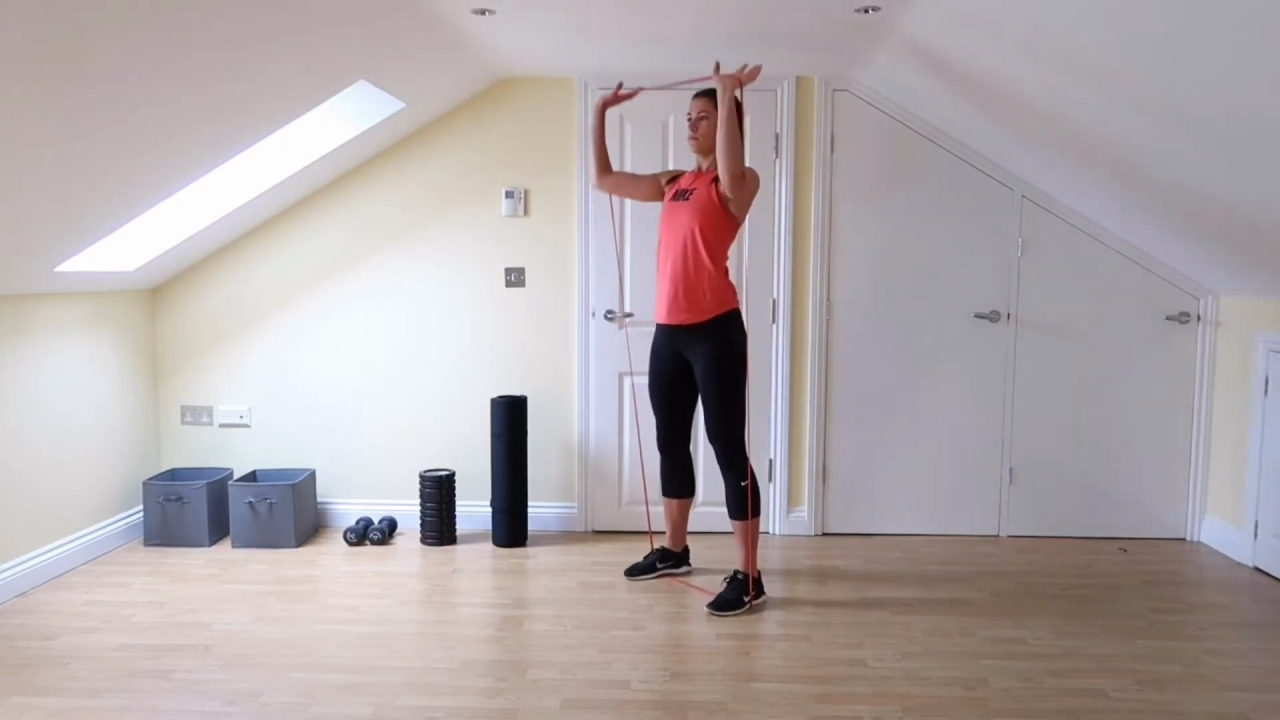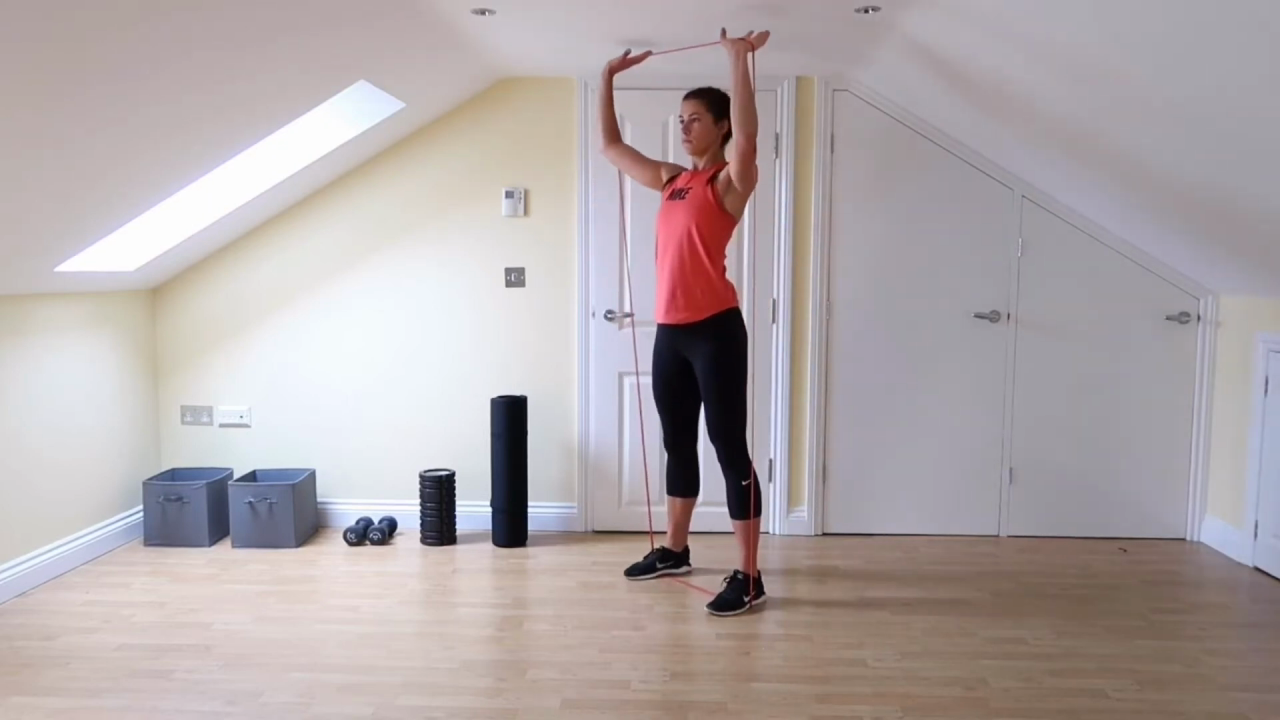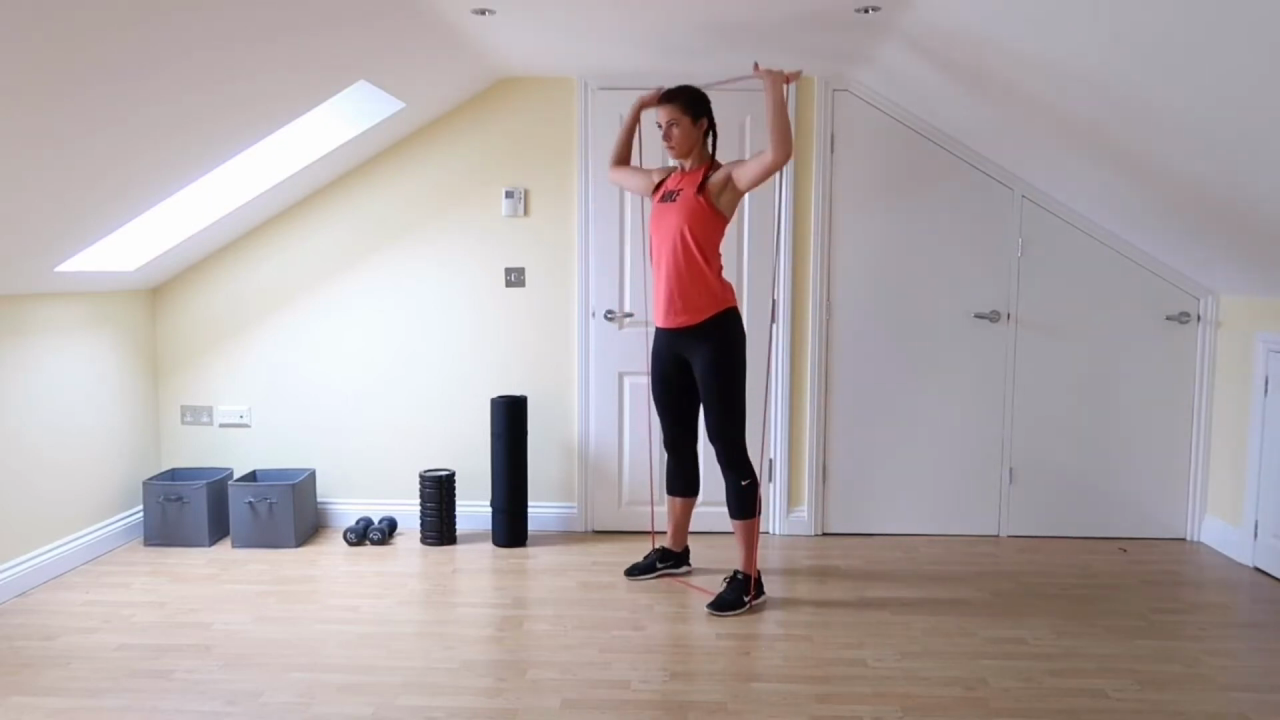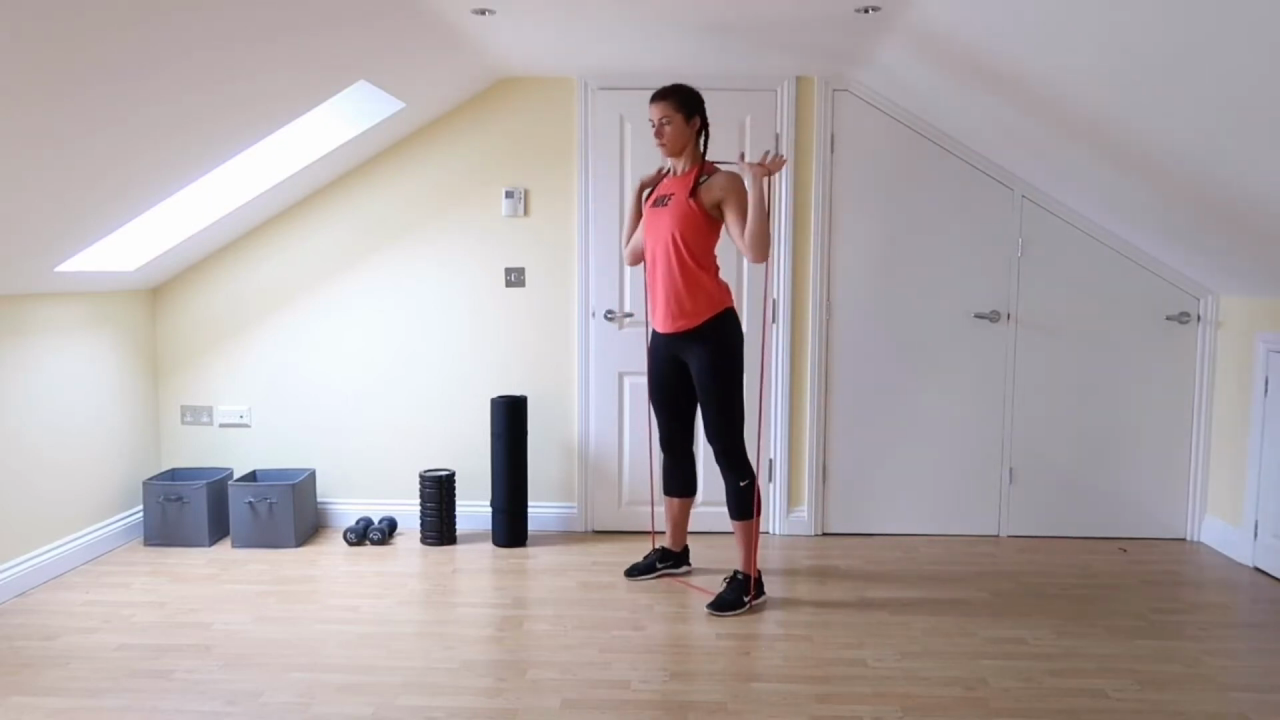
dt=0.5s
person 1, frame 1
left shoulder: (738, 184)
right shoulder: (671, 183)
left elbow: (732, 170)
right elbow: (603, 180)
left wrist: (728, 95)
right wrist: (601, 113)
left hip: (715, 330)
right hip: (669, 330)
left knee: (728, 447)
right knee: (671, 441)
left ankle: (748, 577)
right ankle: (674, 549)
person 1, frame 2
left shoulder: (733, 180)
right shoulder: (670, 179)
left elbow: (748, 136)
right elbow: (610, 145)
left wrist: (739, 59)
right wrist: (609, 78)
left hip: (715, 331)
right hip: (670, 332)
left knee: (729, 448)
right knee: (678, 443)
left ankle: (748, 576)
right ankle: (674, 549)
person 1, frame 3
left shoulder: (723, 178)
right shoulder: (662, 180)
left elbow: (778, 155)
right elbow: (613, 170)
left wrist: (773, 89)
right wrist: (636, 111)
left hip: (714, 330)
right hip: (668, 333)
left knee: (728, 448)
right knee: (677, 443)
left ankle: (748, 577)
right ankle: (674, 549)
person 1, frame 4
left shoulder: (719, 183)
right shoulder: (660, 188)
left elbow: (756, 250)
right elbow: (632, 255)
left wrist: (756, 183)
right wrist: (639, 191)
left hip: (711, 333)
right hip: (665, 336)
left knee: (726, 448)
right knee: (673, 445)
left ankle: (749, 577)
right ankle: (674, 549)
